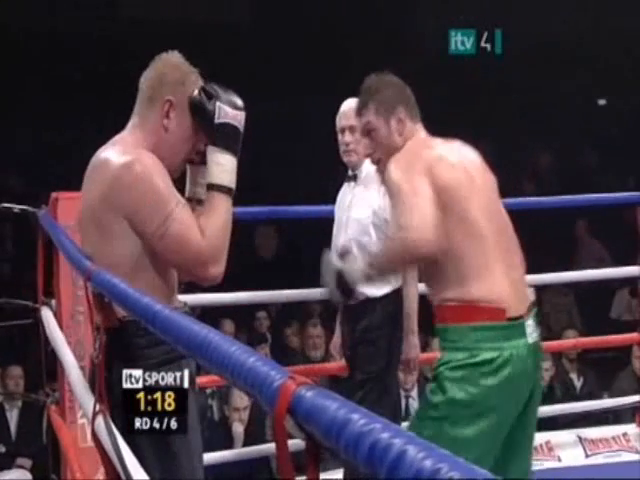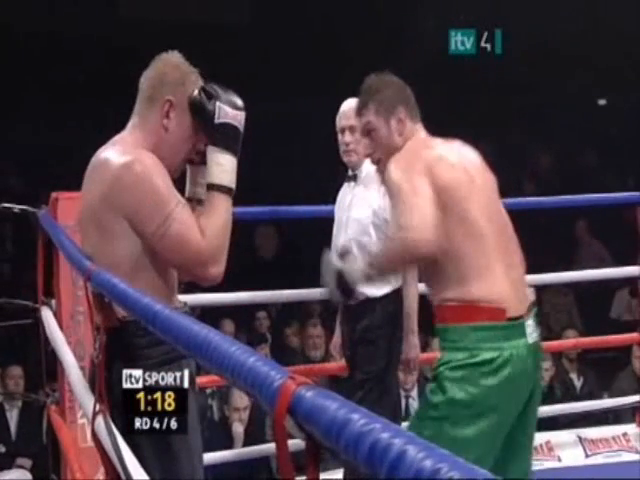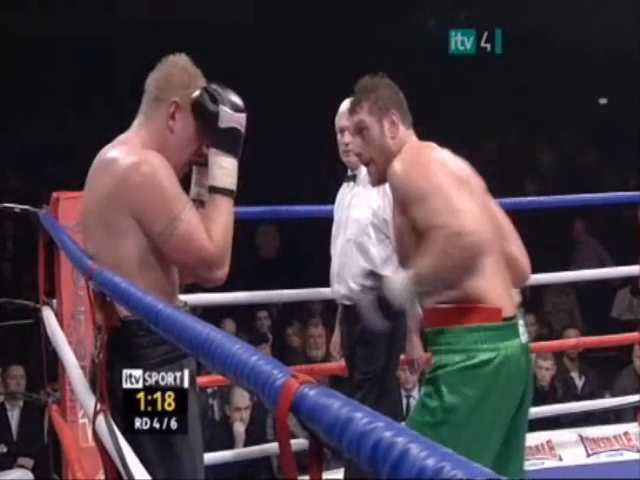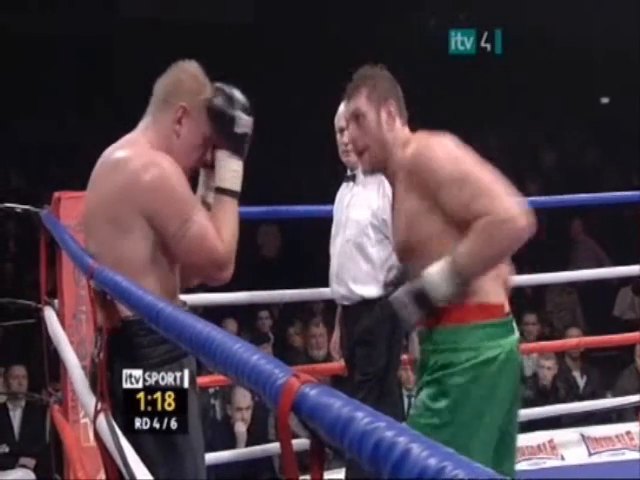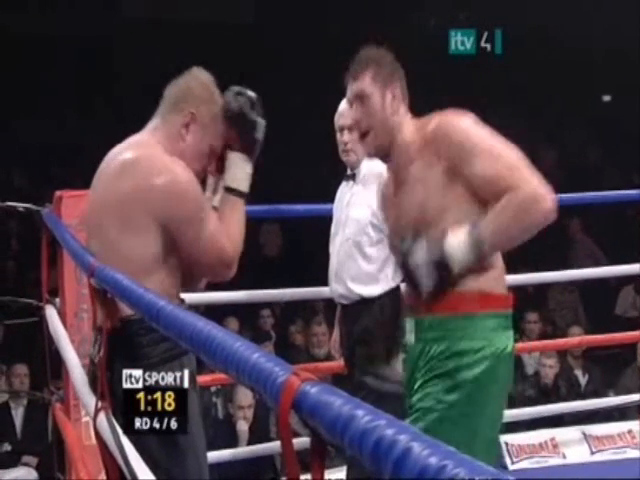
dt=0.5s
person 1, frame 1
left shoulder: (112, 160)
right shoulder: (136, 167)
left elbow: (180, 256)
right elbow: (208, 264)
left wrist: (199, 175)
right wrist: (224, 157)
left hip: (131, 350)
right hip: (147, 355)
person 1, frame 2
left shoulder: (111, 160)
right shoulder: (137, 167)
left elbow: (177, 262)
right elbow: (207, 264)
left wrist: (200, 176)
right wrist: (223, 158)
left hip: (129, 350)
right hip: (149, 354)
person 1, frame 3
left shoulder: (113, 161)
right shoulder: (144, 168)
left elbow: (180, 267)
right elbow: (212, 265)
left wrist: (203, 180)
right wrist: (225, 161)
left hip: (126, 349)
right hip: (150, 353)
person 1, frame 4
left shoulder: (115, 161)
right shoulder: (154, 170)
right elbow: (218, 264)
left wrist: (210, 182)
right wrist: (230, 162)
left hip: (125, 346)
right hip: (152, 350)
person 1, frame 5
left shoulder: (119, 162)
right shoulder: (168, 175)
right elbow: (222, 263)
left wrist: (215, 187)
right wrist: (239, 165)
left hip: (123, 345)
right hip: (152, 349)
person 2, frame 1
left shoulder: (406, 161)
right shoulder: (462, 153)
left elbow: (419, 239)
left wrist: (356, 268)
left hip: (480, 347)
right hip: (521, 338)
person 2, frame 2
left shoulder: (405, 160)
right shoulder: (464, 154)
left elbow: (419, 239)
left wrist: (356, 269)
left hip: (478, 346)
right hip: (520, 337)
person 2, frame 3
left shoulder: (409, 164)
right shoulder: (446, 163)
left elbow: (467, 239)
right elbow: (518, 267)
left wrist: (399, 287)
left hip: (473, 350)
right hip: (508, 342)
person 2, frame 4
left shoulder: (425, 154)
right shoulder: (402, 184)
left elbow: (512, 220)
left wrist: (436, 283)
left hip: (468, 347)
right hip: (475, 344)
person 2, frame 5
left shoulder: (446, 132)
right shoulder: (390, 188)
left elbow: (537, 199)
left wrist: (454, 250)
left hip: (468, 336)
right hip: (428, 338)
person 3, frame 1
left shoulder: (387, 184)
right shoulder: (345, 191)
left elbow: (410, 262)
left wrist: (411, 334)
right wrist: (340, 325)
left hip: (382, 311)
right hip: (354, 311)
left knee: (369, 411)
right knee: (379, 409)
person 3, frame 2
left shoulder: (387, 184)
right shoulder: (345, 191)
left elbow: (409, 263)
left wrist: (411, 334)
right wrist: (340, 324)
left hip: (382, 311)
right hip: (354, 311)
left knee: (367, 410)
right knee: (378, 407)
person 3, frame 3
left shoulder: (387, 184)
right shoulder: (345, 190)
right wrist: (339, 324)
left hip: (381, 312)
right hip: (353, 312)
left knee: (366, 410)
right knee: (380, 407)
person 3, frame 4
left shoulder: (386, 182)
right shoulder: (344, 190)
right wrist: (339, 322)
left hip: (379, 312)
right hip: (353, 311)
left knee: (367, 409)
right knee: (379, 407)
person 3, frame 5
left shoulder: (385, 179)
right shoulder: (344, 188)
right wrist: (339, 320)
left hip: (379, 310)
right hip: (352, 310)
left knee: (370, 407)
right knee: (375, 405)
